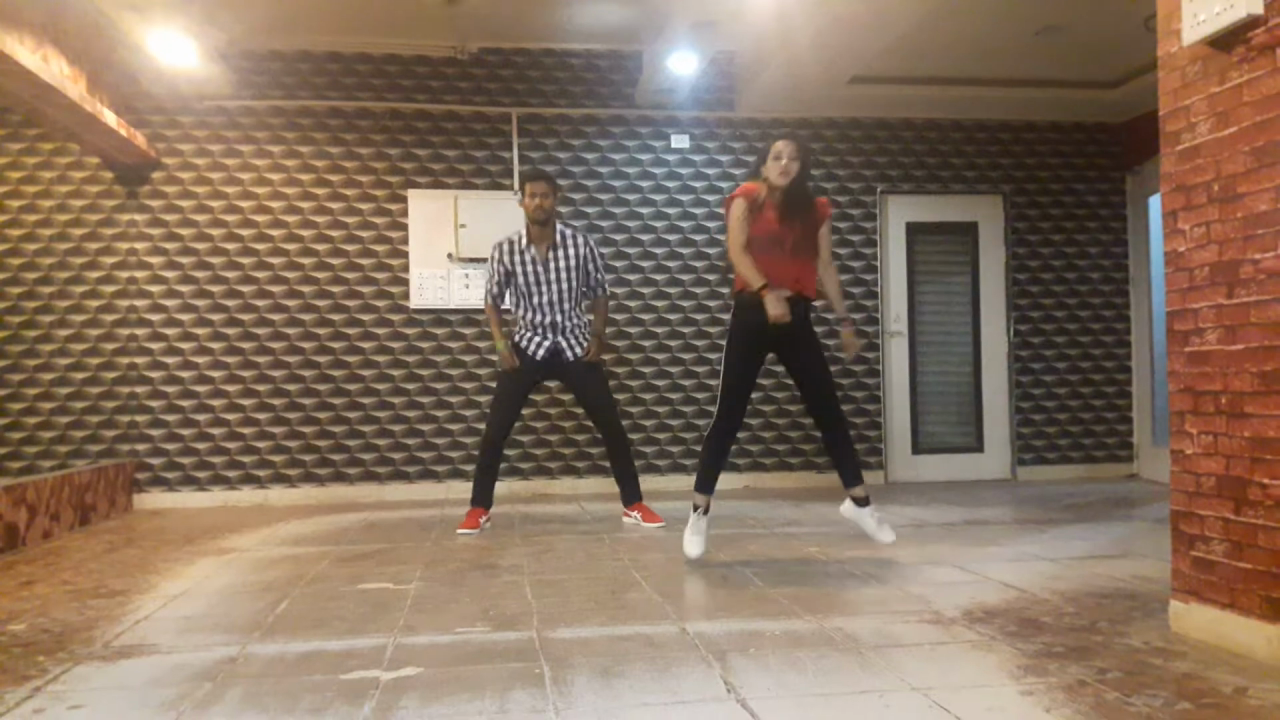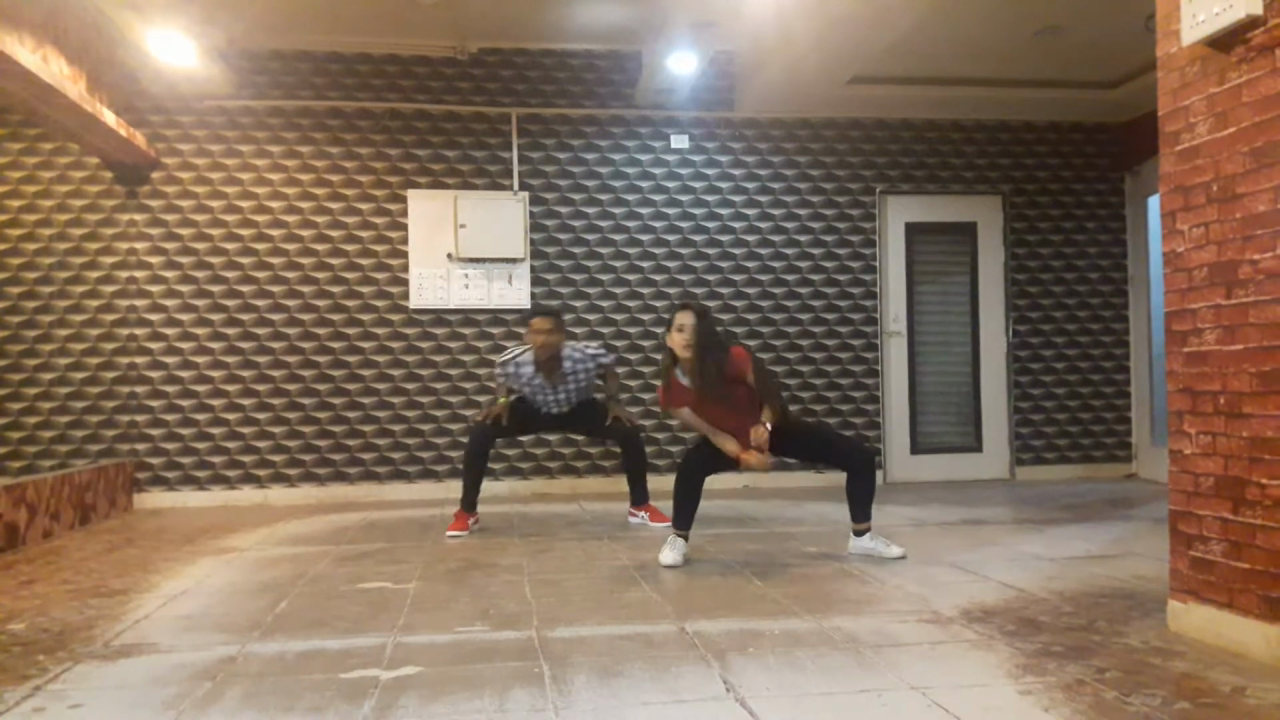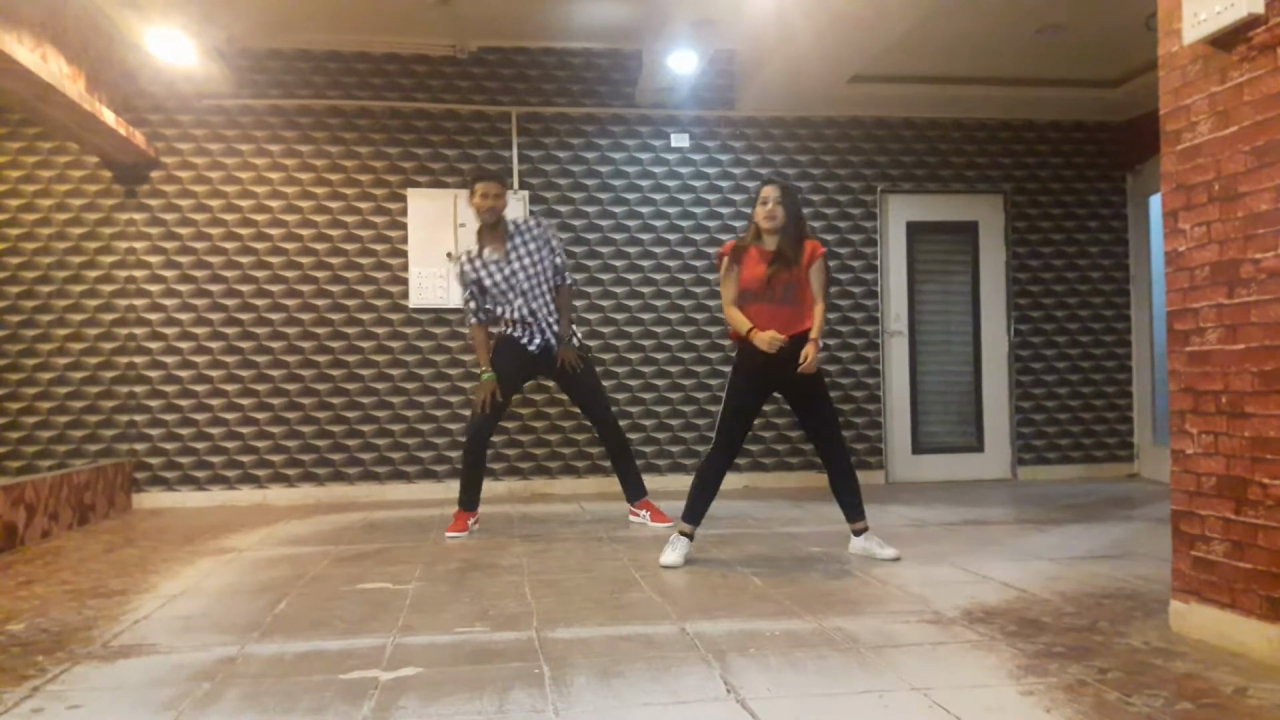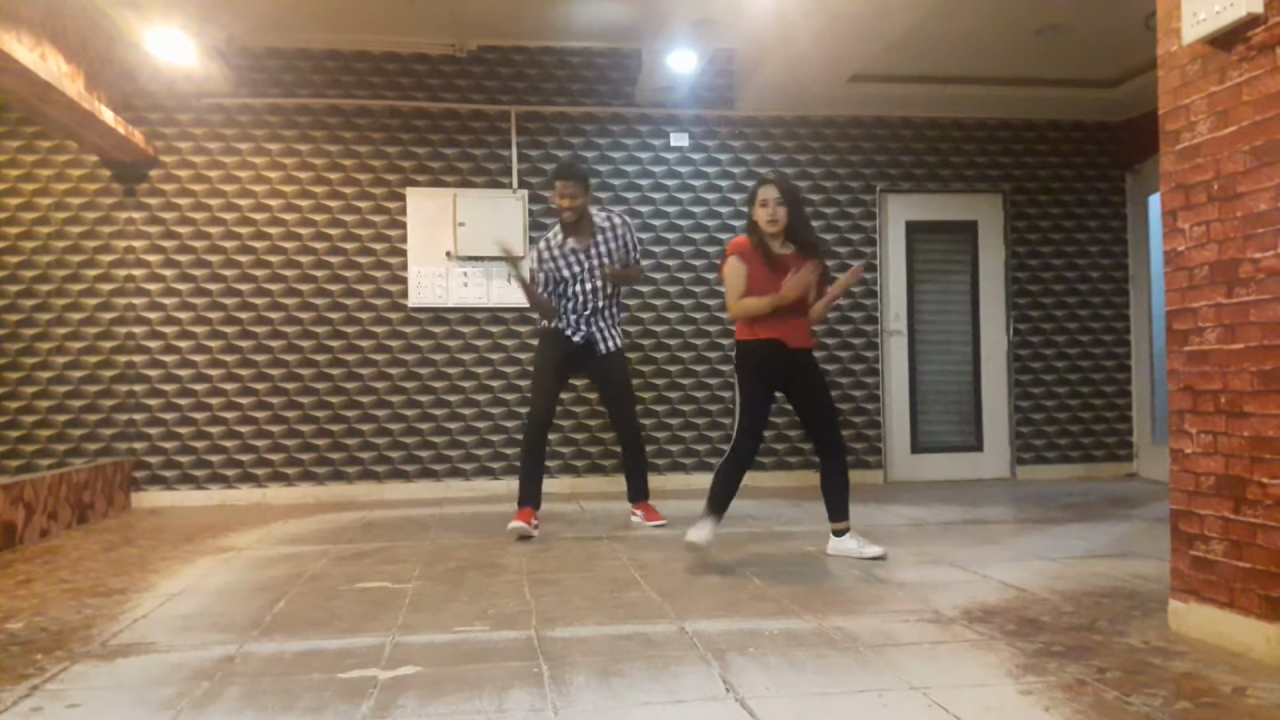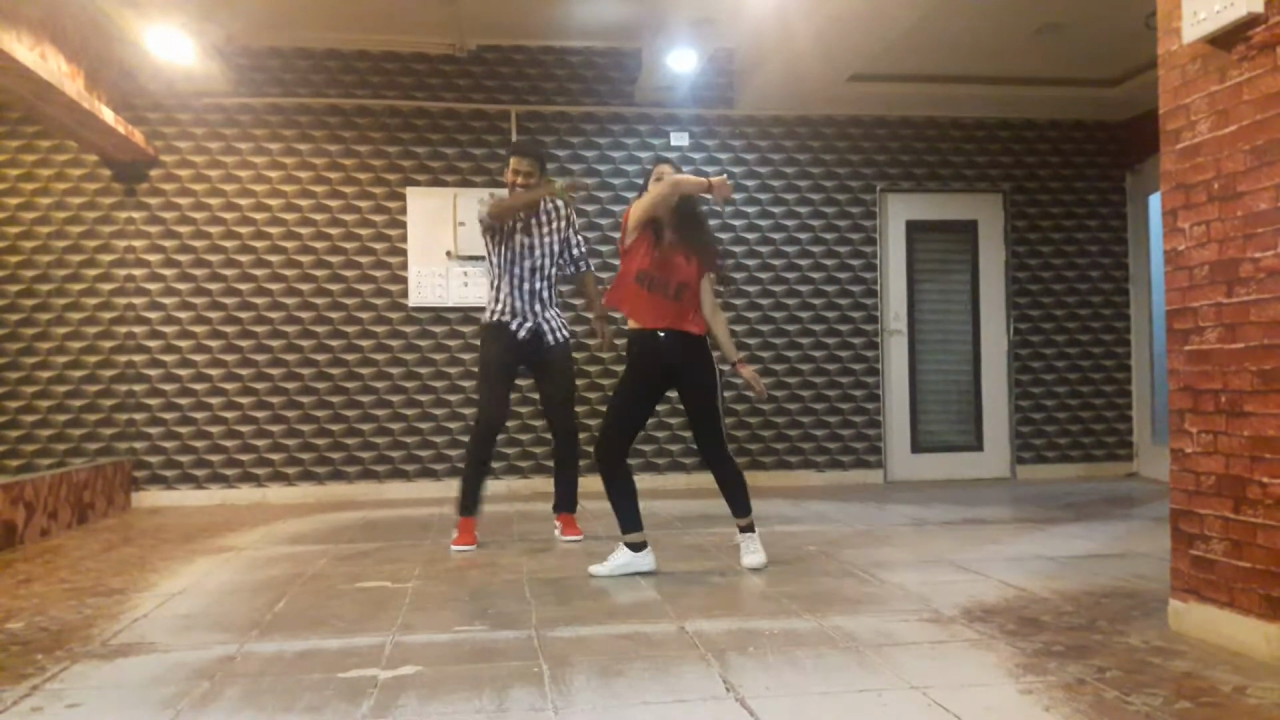
dt=1s
person 1, frame 1
left shoulder: (815, 209)
right shoulder: (747, 197)
left elbow: (825, 269)
right elbow: (737, 252)
left wrist: (844, 320)
right wrist: (765, 291)
left hip: (797, 316)
right hip: (752, 312)
left knee: (827, 410)
right knee: (729, 415)
left ankle: (858, 501)
right ankle: (700, 513)
person 1, frame 2
left shoulder: (734, 360)
right shoulder: (672, 391)
left elbow: (770, 396)
right elbow: (709, 431)
left wrist: (765, 428)
right wrist: (742, 455)
left hip: (772, 427)
right hip: (729, 441)
left knee: (860, 457)
right knee: (690, 466)
left ankle: (862, 536)
right ankle: (678, 539)
person 1, frame 3
left shoulder: (808, 252)
right shoulder: (736, 253)
left elbow: (818, 303)
right elbow: (729, 306)
left wrist: (814, 342)
right wrist: (755, 333)
left hip: (797, 354)
right hip: (753, 356)
left knee: (832, 445)
right knee: (724, 446)
left ankle: (861, 535)
right ankle: (683, 537)
person 1, frame 4
left shoulder: (807, 255)
right shoulder: (741, 251)
left elbow: (810, 317)
right elbow: (737, 309)
left wrist: (838, 290)
right wrist: (781, 297)
left hip: (797, 357)
right hip: (756, 355)
left knee: (832, 442)
right knee: (747, 441)
left ankle: (841, 535)
right ankle: (708, 522)
person 1, frame 5
left shoulder: (696, 246)
right shoulder: (637, 230)
left elbow: (710, 309)
right elbow: (659, 188)
left wrist: (738, 360)
right wrist: (707, 181)
left hip: (690, 350)
right hip: (645, 350)
left knee: (713, 449)
right knee: (608, 449)
left ankle: (747, 532)
right ankle: (636, 548)
person 2, frame 1
left shoulder: (579, 244)
right shoulder: (506, 250)
left elbow: (599, 291)
right elbow: (493, 300)
left wrist: (597, 338)
right wrist: (502, 344)
left hip: (575, 350)
right hip: (528, 349)
left knee: (610, 424)
right knee: (497, 426)
left ankle: (633, 504)
right ankle: (479, 507)
person 2, frame 2
left shoulder: (585, 355)
right shoulder: (512, 362)
left elbow: (609, 370)
left wrist: (614, 402)
right wrist: (504, 400)
left hip: (577, 410)
right hip: (532, 411)
left knee: (629, 433)
right knee: (481, 434)
left ankle: (639, 506)
right ankle: (467, 512)
person 2, frame 3
left shoulder: (538, 232)
right shoulder: (471, 262)
left elbow: (563, 285)
right elbow: (478, 320)
left wrist: (566, 338)
right wrist: (486, 373)
left hip: (560, 342)
right hip: (515, 345)
left knee: (604, 419)
right knee: (479, 427)
left ankle: (639, 502)
right ankle: (467, 511)
person 2, frame 4
left shoulder: (616, 225)
right shoulder: (547, 248)
left elbow: (637, 268)
right elbow: (546, 309)
left wrist: (621, 276)
right wrist: (523, 279)
left hip: (605, 339)
right hip: (560, 337)
left knee: (627, 424)
right knee: (539, 418)
left ankle: (640, 503)
right ankle: (527, 510)
person 2, frame 5
left shoulder: (559, 214)
right shoulder: (501, 213)
left elbow: (582, 268)
right elbow: (492, 214)
left wrist: (601, 314)
right wrist: (546, 191)
left hip: (547, 329)
right hip: (505, 327)
left knee: (564, 423)
right knee: (489, 421)
left ankle: (565, 512)
right ankle: (466, 515)
